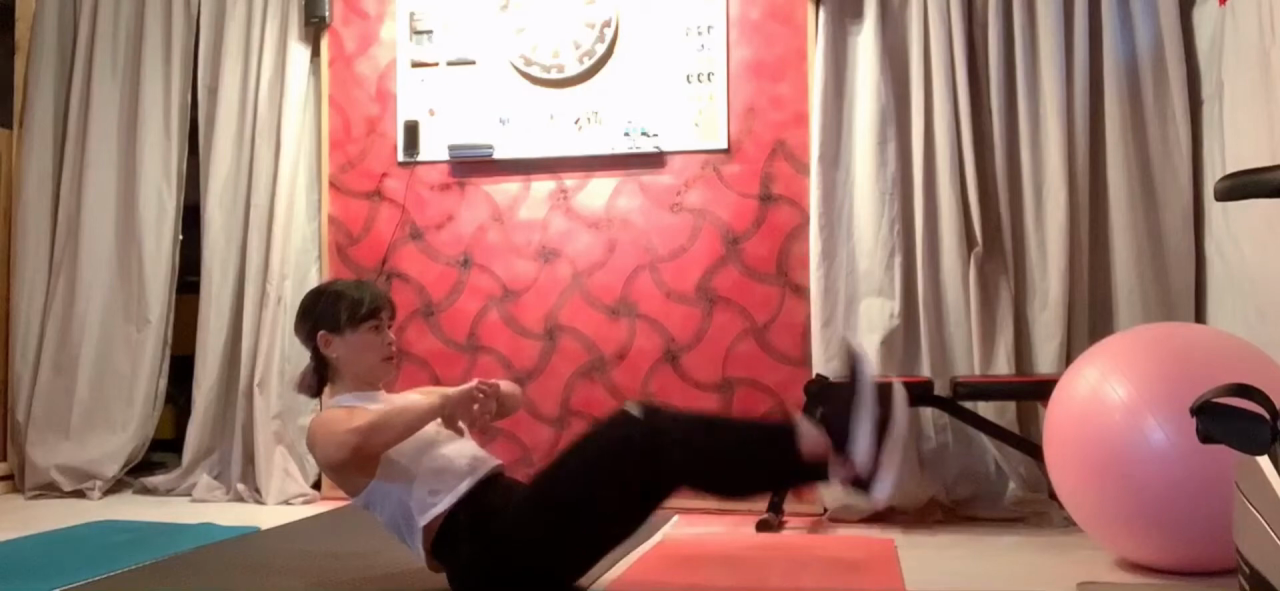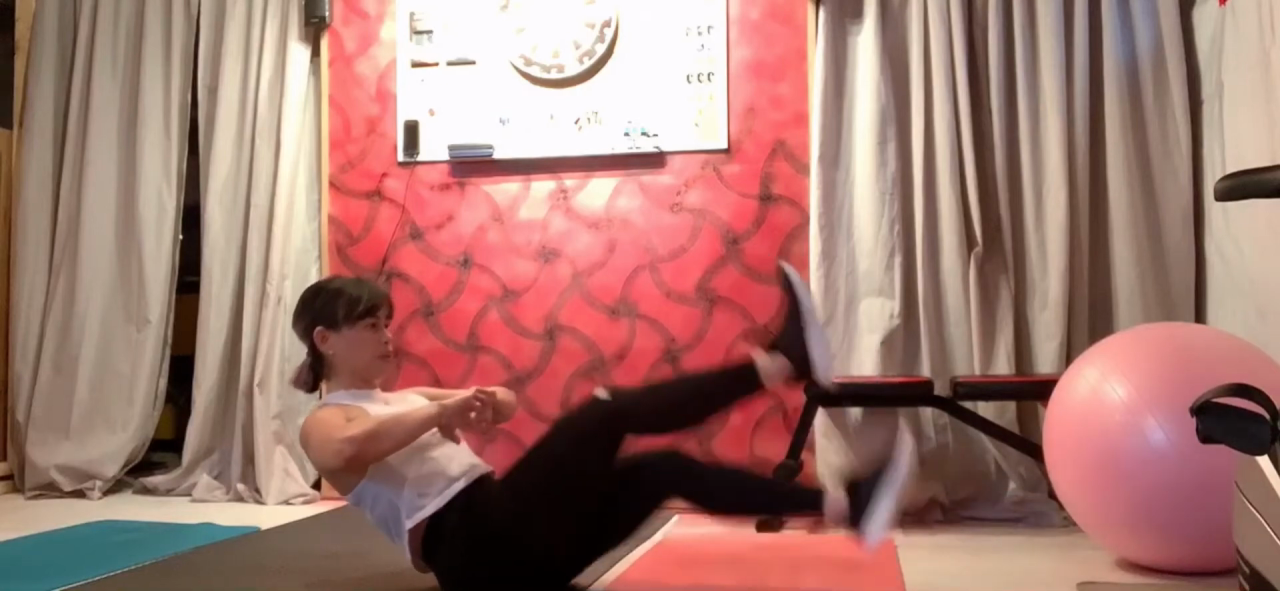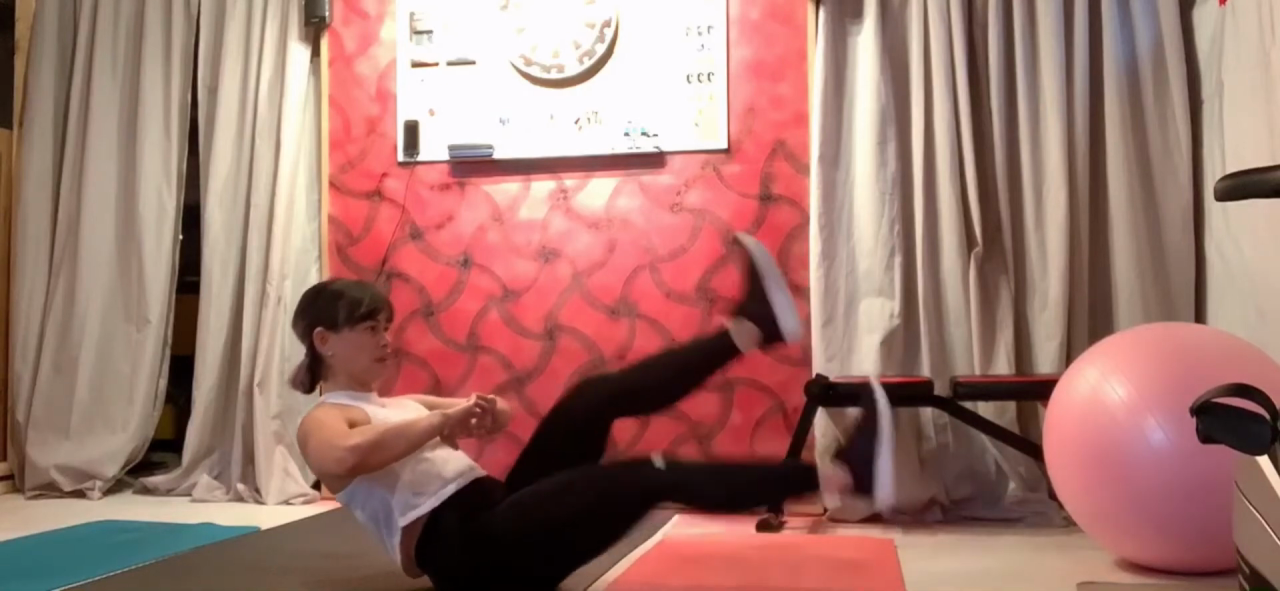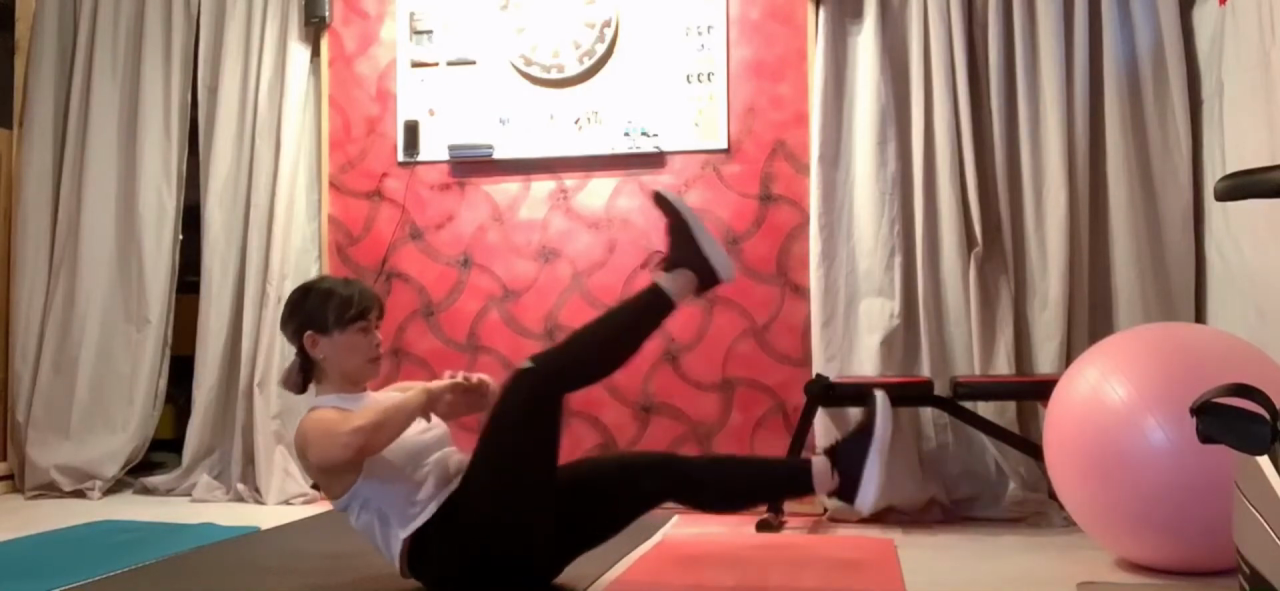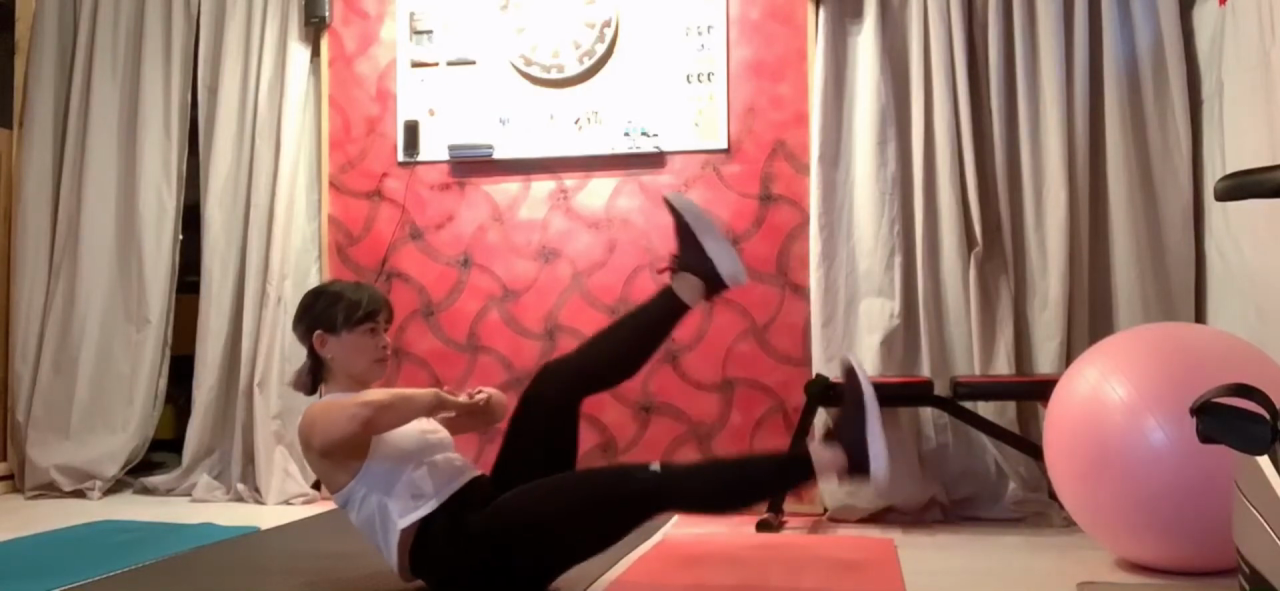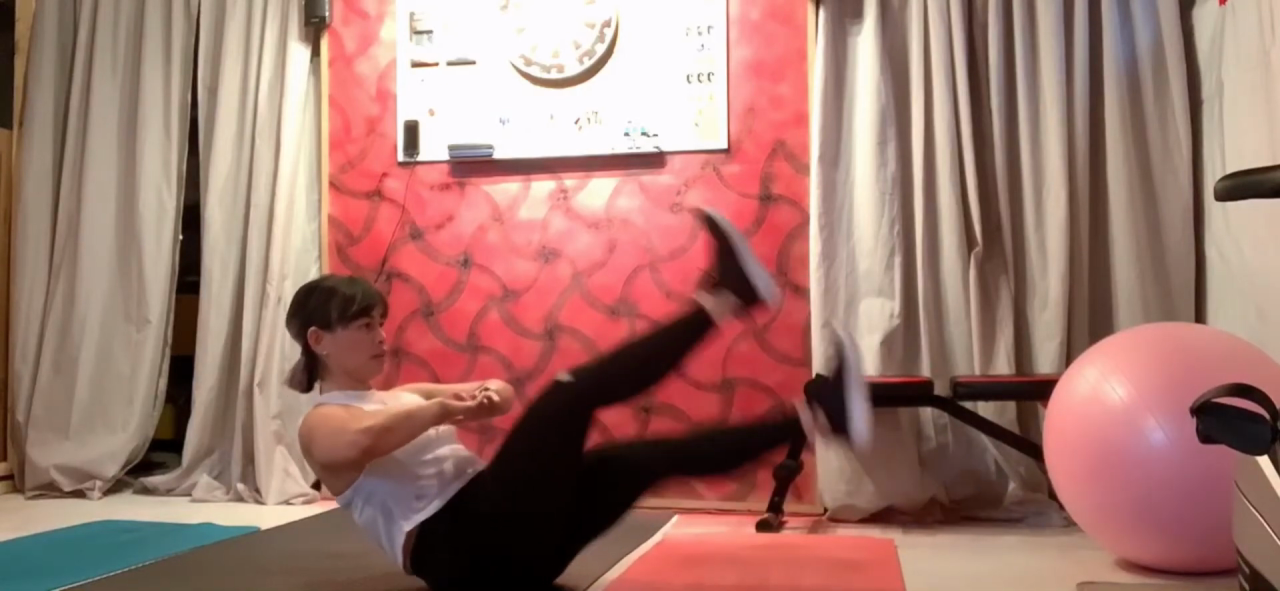
dt=0.7s
person 1, frame 1
left shoulder: (405, 401)
right shoulder: (330, 425)
left elbow: (510, 397)
right elbow: (347, 448)
left wrist: (483, 396)
right wrist: (444, 403)
left hip: (520, 524)
left knee: (670, 460)
right knee: (635, 427)
left ankle: (839, 459)
right ankle: (814, 436)
person 1, frame 2
left shoulder: (401, 400)
right shoulder: (325, 423)
left elbow: (505, 405)
right elbow: (343, 453)
left wrist: (479, 402)
right wrist: (440, 413)
left hip: (517, 536)
left knee: (665, 468)
right knee: (610, 410)
left ankle: (840, 505)
right ankle: (779, 363)
person 1, frame 3
left shoulder: (393, 405)
right shoulder: (323, 424)
left elbow: (493, 411)
right elbow: (347, 457)
left wrist: (480, 407)
right wrist: (443, 423)
left hip: (503, 521)
left knee: (592, 397)
right knee: (647, 476)
left ankle: (748, 330)
right ankle: (837, 476)
person 1, frame 4
left shoulder: (388, 397)
right shoulder: (319, 427)
left elbow: (486, 396)
right elbow: (352, 443)
left wrist: (463, 390)
right wrist: (425, 396)
left hip: (512, 534)
left knee: (661, 471)
right knee: (538, 379)
left ankle: (828, 474)
right ankle: (681, 280)
person 1, frame 5
left shoulder: (394, 406)
right shoulder: (322, 424)
left elbow: (495, 408)
right elbow: (363, 417)
left wrist: (477, 404)
right wrist: (439, 399)
left hip: (495, 518)
left knee: (560, 381)
right knee: (646, 483)
left ankle: (689, 283)
right ankle: (828, 458)
person 1, frame 6
left shoulder: (399, 399)
right shoulder: (322, 425)
left elbow: (502, 394)
right elbow: (359, 442)
left wrist: (484, 395)
right wrist: (444, 409)
left hip: (511, 537)
left knee: (650, 458)
right knee: (571, 391)
left ankle: (816, 418)
right ankle: (720, 301)
